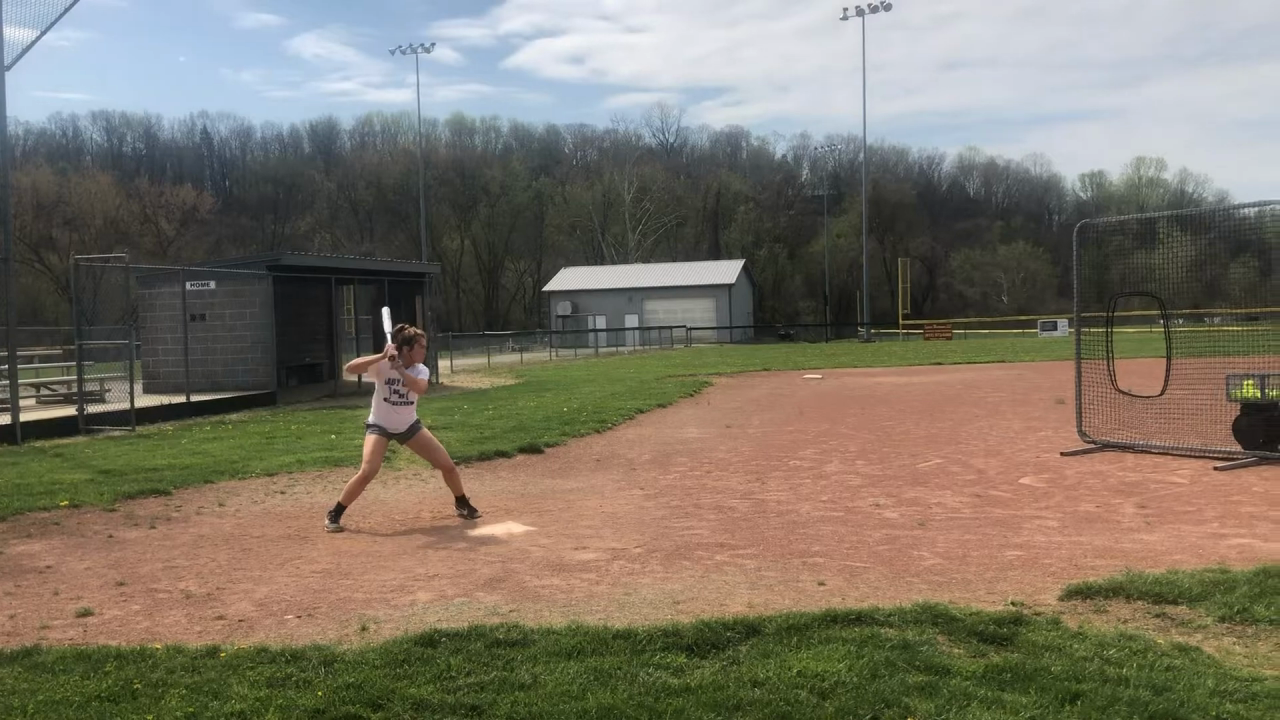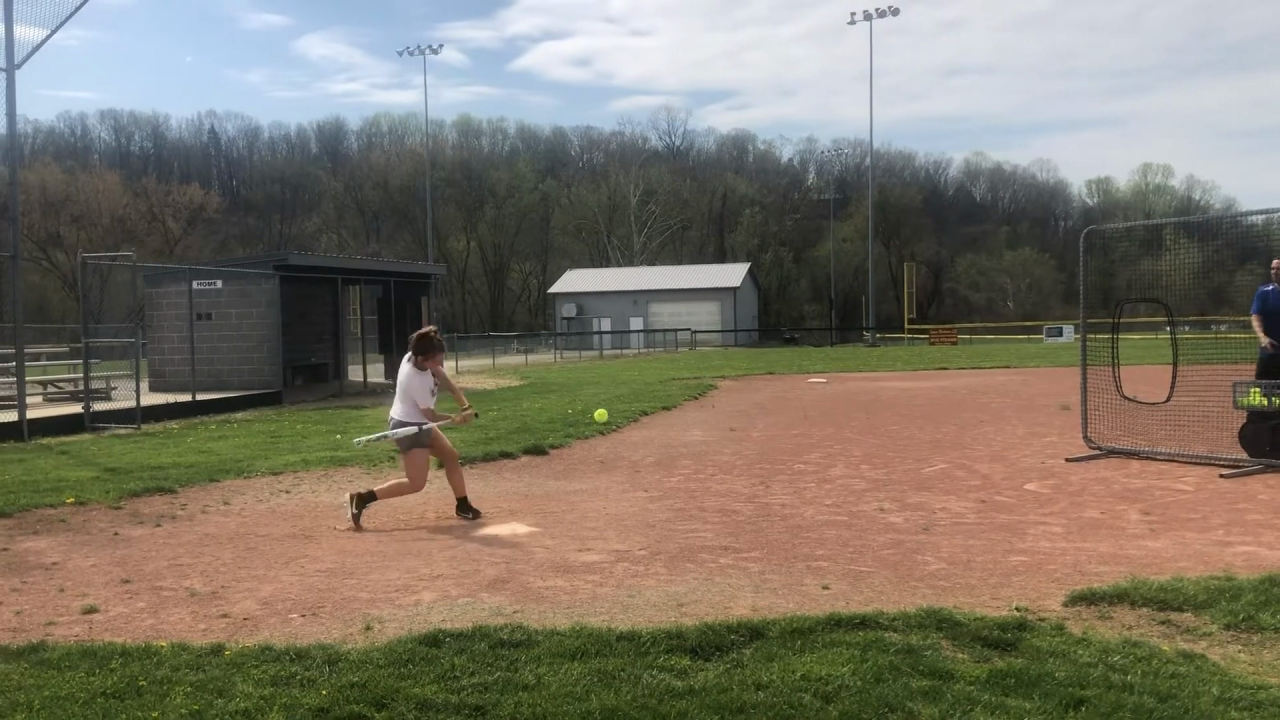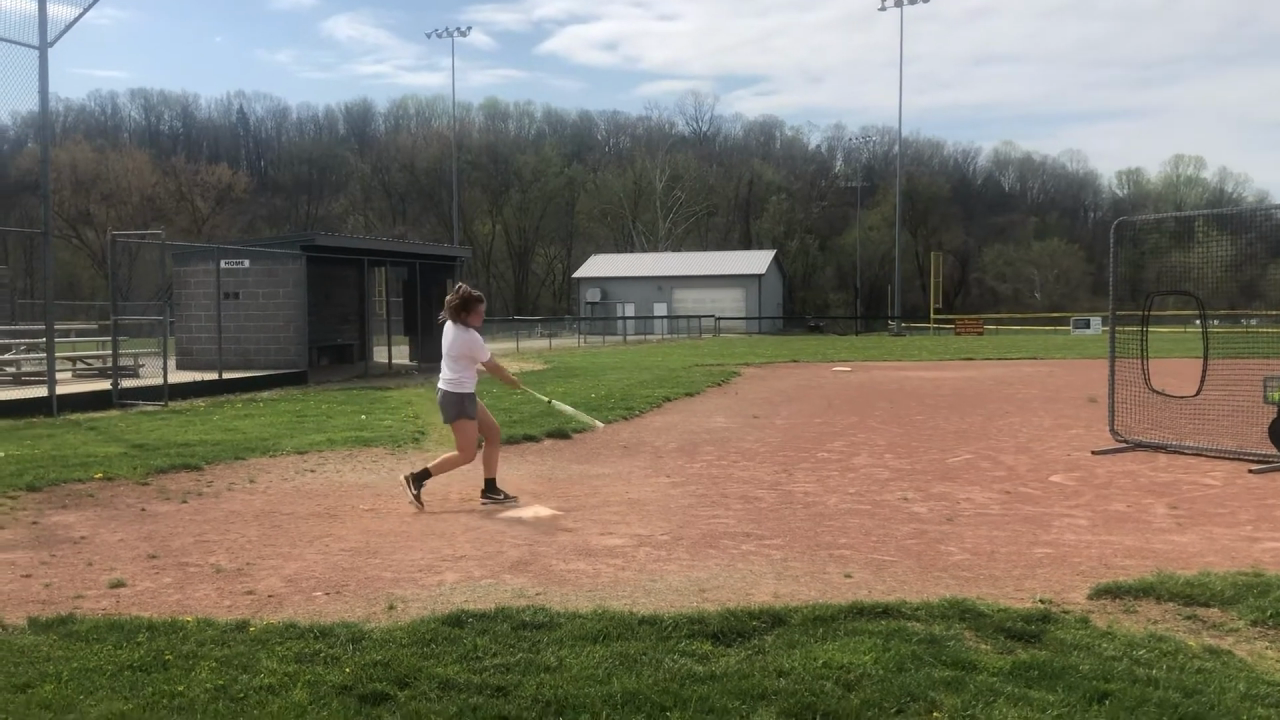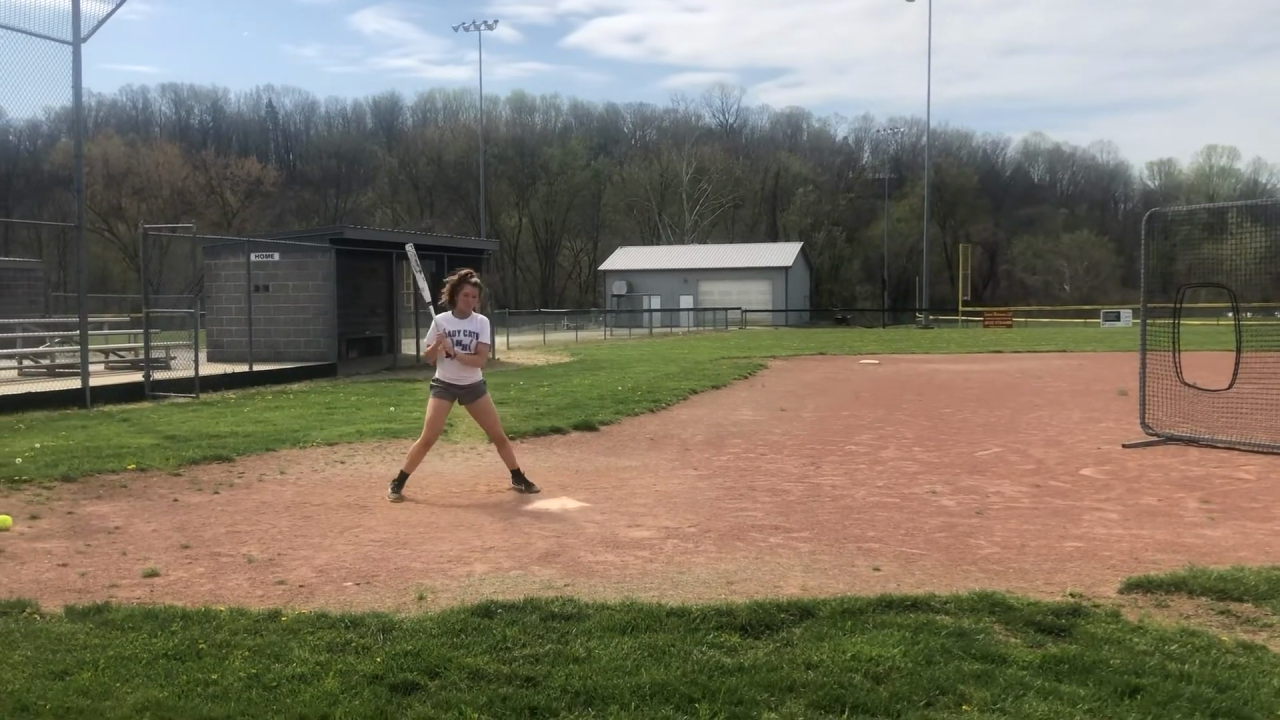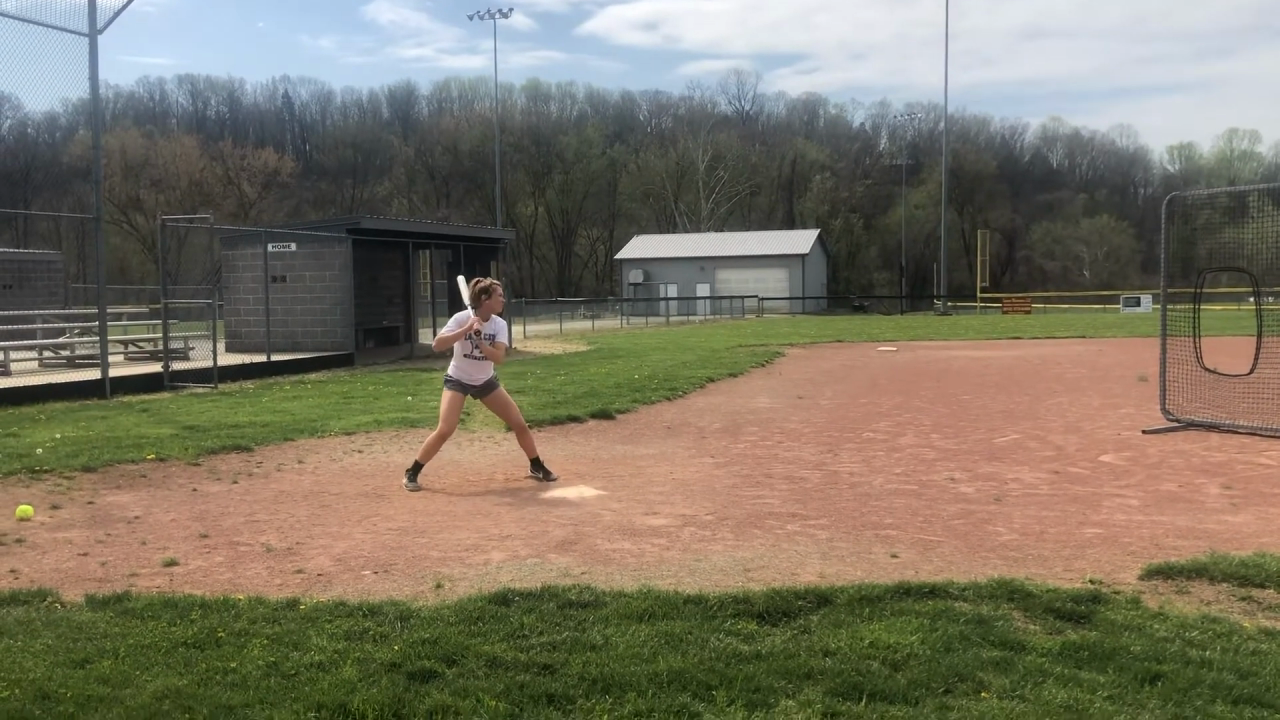
dt=1s
person 1, frame 1
left shoulder: (421, 370)
right shoulder: (382, 364)
left elbow: (420, 388)
right elbow: (349, 368)
left wrist: (398, 367)
right wrist: (382, 356)
left hip: (409, 425)
right hip: (379, 425)
left knee: (447, 465)
right knee: (368, 472)
left ankle: (462, 504)
right ankle: (335, 513)
person 1, frame 2
left shoulder: (412, 357)
right shoulder: (416, 381)
left elbow: (444, 379)
right elbow: (430, 414)
left wrist: (465, 403)
right wrist: (456, 418)
left hip: (419, 424)
right hip: (408, 427)
left knee: (452, 458)
right knee: (416, 483)
left ankle: (464, 507)
right ankle: (360, 500)
person 1, frame 3
left shoulder: (451, 326)
right shoulder: (472, 337)
right elbow: (491, 366)
right wrist: (511, 379)
left hip: (462, 394)
right hip: (456, 397)
left knee: (493, 432)
right knee: (466, 453)
left ankle: (490, 490)
right ankle: (416, 479)
person 1, frame 4
left shoulder: (482, 322)
right shoulder: (441, 321)
left elbow: (481, 360)
right elbow: (428, 357)
left wrist: (454, 353)
right wrist: (437, 347)
left hip: (474, 385)
right hip: (444, 385)
left knee: (499, 436)
right knee: (428, 438)
left ankle: (518, 478)
right ankle: (398, 482)
person 1, frame 5
left shoulder: (500, 324)
right shoulder: (462, 318)
left elbow: (499, 357)
right elbow: (437, 344)
left wrist: (479, 340)
right wrist: (466, 330)
left hip: (486, 381)
right hip: (458, 380)
left knee: (520, 424)
right knee: (444, 430)
left ankle: (537, 466)
right ankle: (412, 472)
